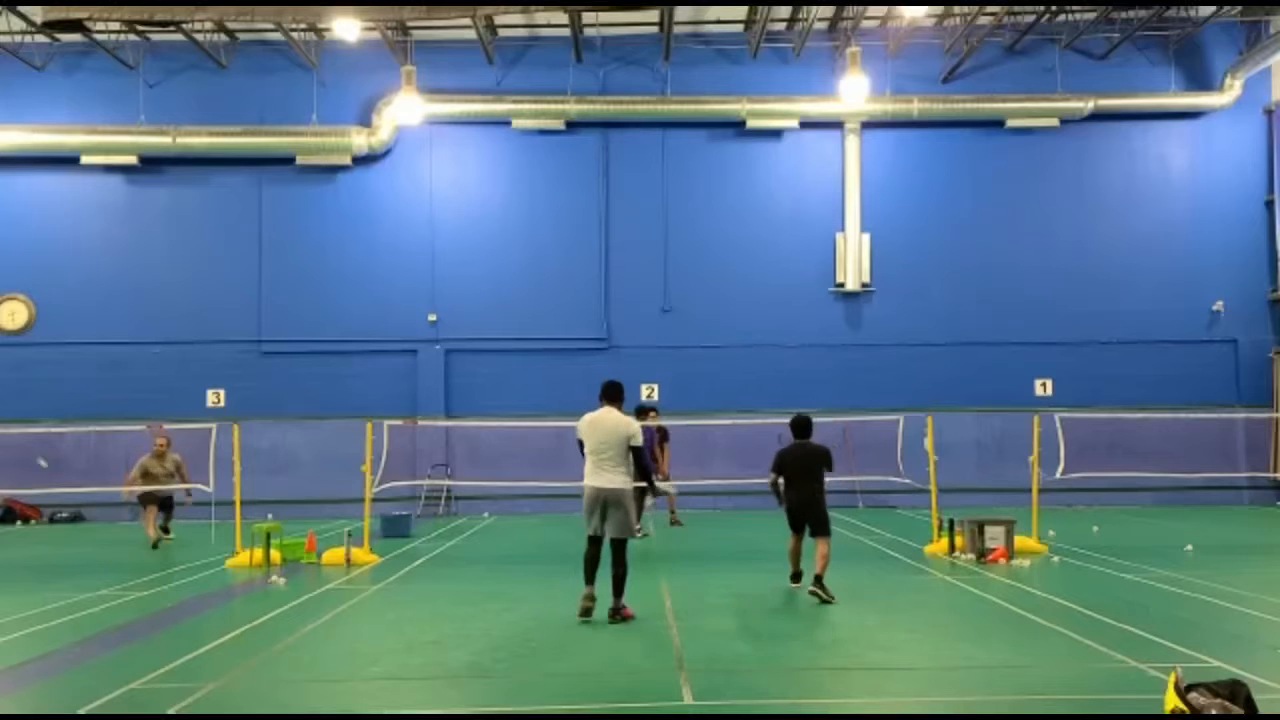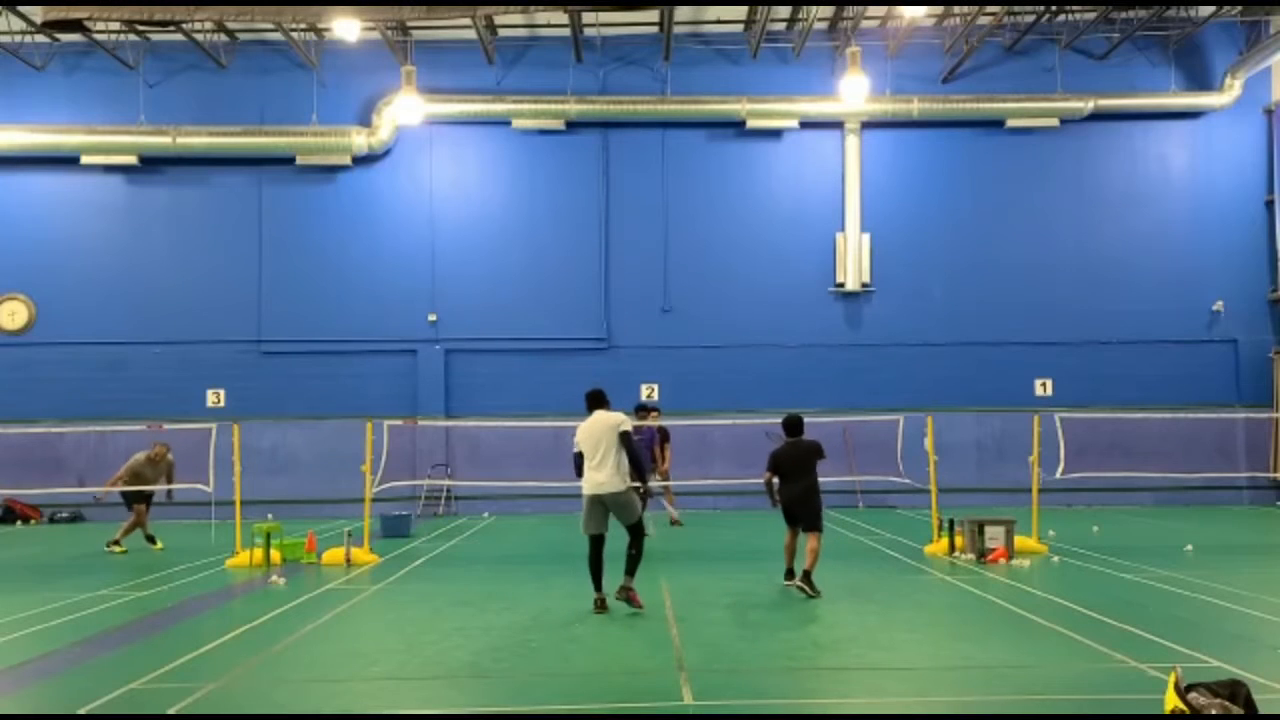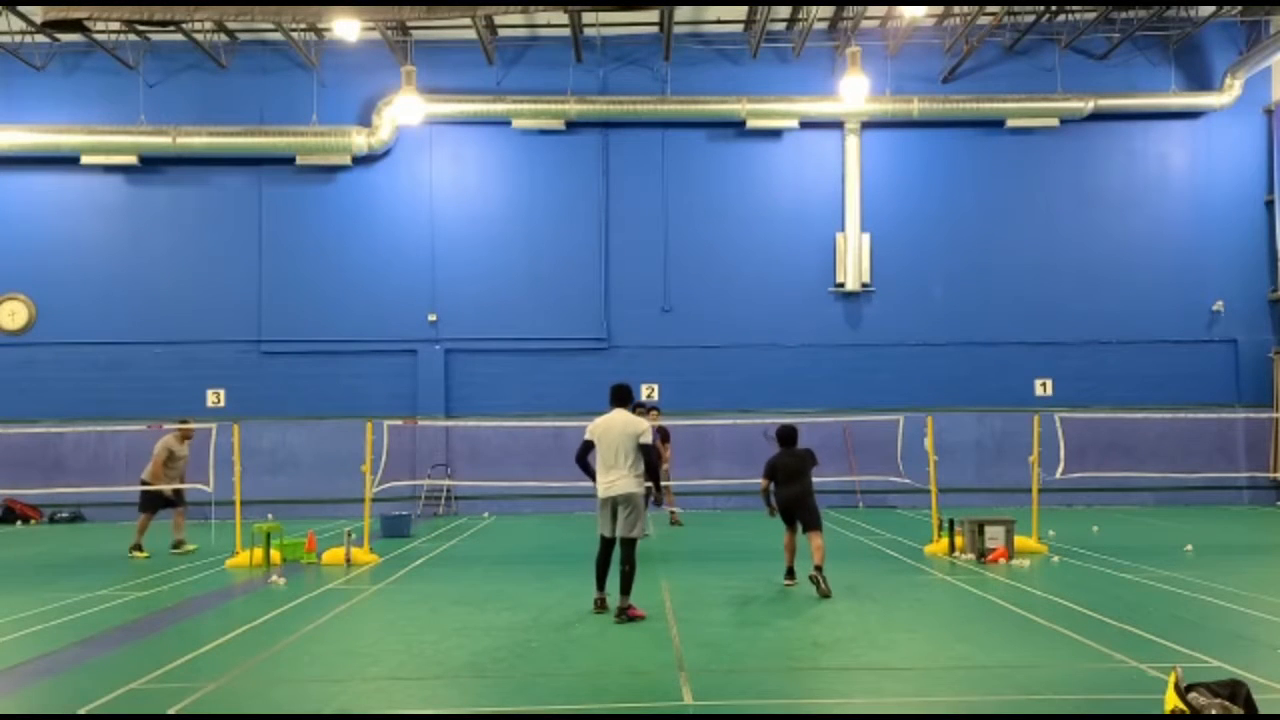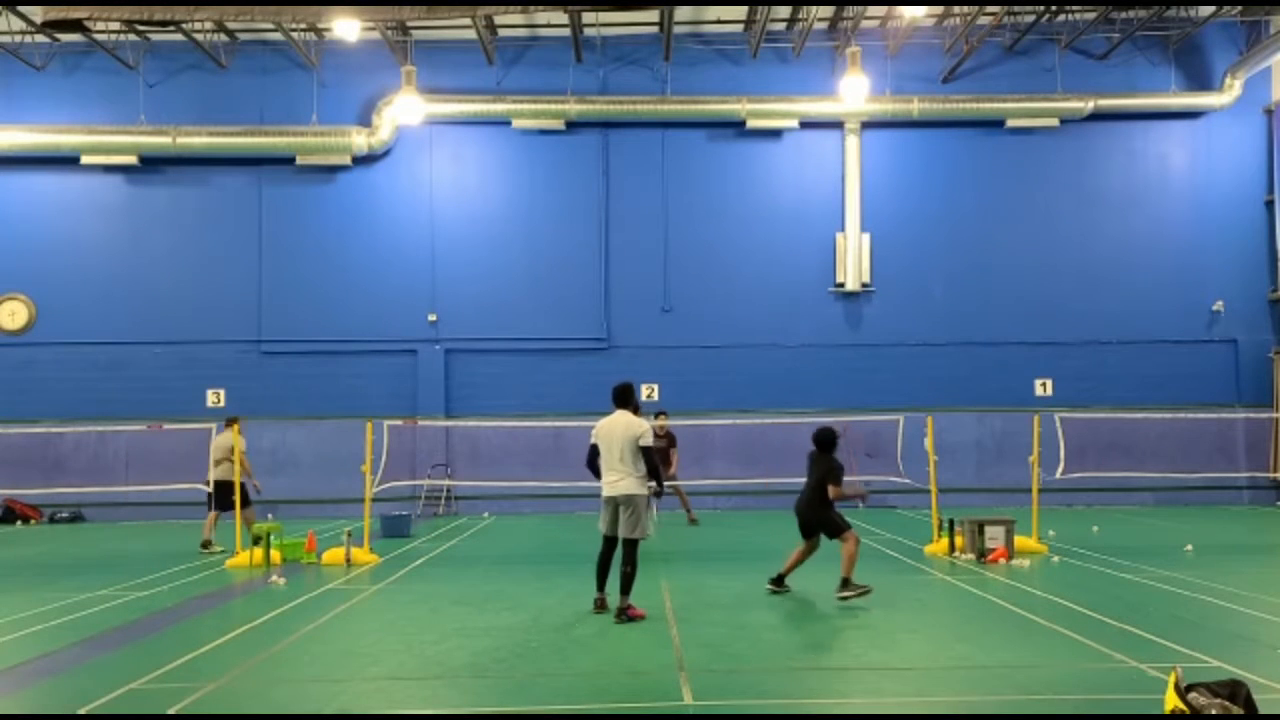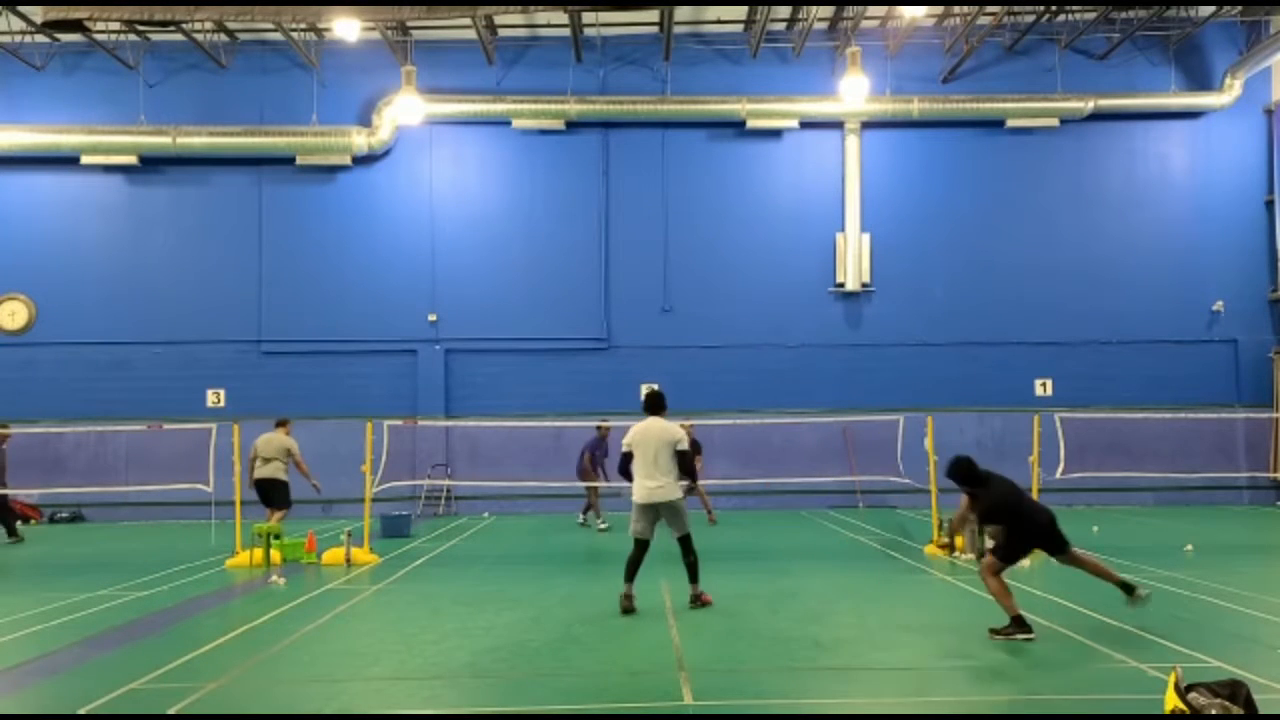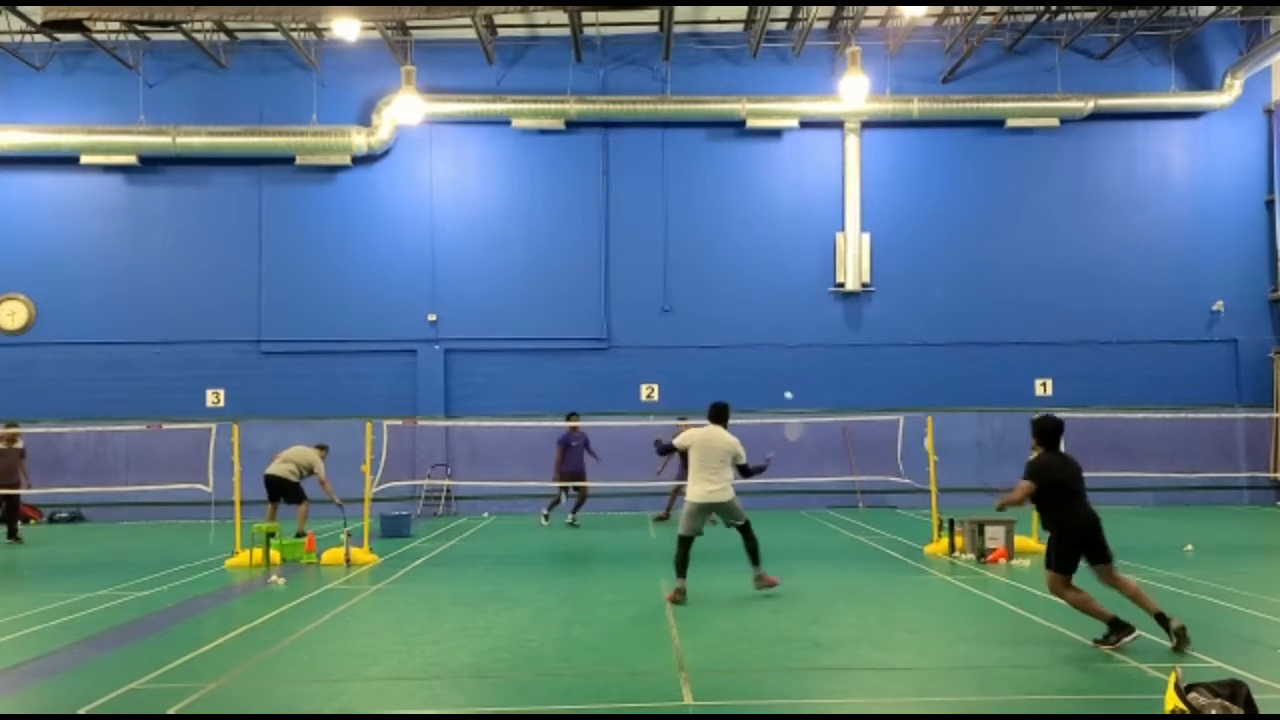
dt=0.7s
person 1, frame 1
left shoulder: (585, 421)
right shoulder: (630, 425)
right elbow: (640, 463)
right wrist: (651, 485)
left hip: (592, 488)
right hip: (620, 489)
left knee: (593, 543)
right knee: (618, 548)
left ankle: (589, 594)
right ankle: (617, 607)
person 1, frame 2
left shoulder: (581, 429)
right shoulder: (619, 418)
right elbow: (632, 451)
right wrist: (643, 481)
left hip: (590, 490)
right hip: (618, 487)
left knee: (595, 544)
right knee: (637, 532)
left ankle: (599, 598)
right ankle: (627, 586)
person 1, frame 3
left shoulder: (596, 425)
right shoulder: (640, 424)
left elbow: (580, 457)
right elbow: (650, 462)
right wrist: (658, 488)
left hip: (605, 492)
right hip: (630, 490)
left knee: (605, 544)
right knee: (627, 547)
left ankle: (600, 598)
right ankle: (624, 607)
person 1, frame 4
left shoulder: (600, 426)
right shoulder: (641, 426)
left elbow: (591, 462)
right elbow: (650, 462)
right wrist: (659, 484)
left hip: (609, 492)
right hip: (633, 491)
left knee: (608, 545)
right knee: (629, 548)
left ankle: (600, 598)
right ankle: (623, 607)
person 1, frame 5
left shoulder: (633, 432)
right shoulder: (676, 431)
left elbow: (622, 469)
right elbow: (687, 466)
right wrist: (693, 482)
left hip: (642, 496)
right hip: (670, 495)
left knee: (639, 548)
right knee: (686, 543)
left ankle: (627, 592)
right ankle: (696, 594)
person 1, frame 6
left shoulder: (692, 434)
right shoulder: (733, 442)
left elbow: (663, 451)
right elbow: (746, 473)
left wrist: (658, 443)
right wrist: (763, 466)
left hip: (696, 497)
right hip: (723, 497)
left knee: (684, 543)
right knee: (746, 530)
left ankle: (680, 588)
right ankle: (759, 576)
person 2, frame 1
left shoulder: (783, 454)
right shoulder: (822, 451)
left elbow: (773, 481)
right elbow: (830, 469)
left wrist: (779, 497)
left hip: (793, 504)
right hip: (815, 503)
left knee: (796, 536)
right knee: (822, 542)
left ankle: (795, 575)
right ankle: (818, 582)
person 2, frame 2
left shoulder: (777, 453)
right shoulder: (813, 446)
left elbow: (767, 479)
right elbow: (821, 456)
left wrist: (772, 497)
left hip: (787, 499)
right hip: (809, 497)
left knee: (792, 532)
right knee: (814, 537)
left ankle: (789, 574)
right ankle: (806, 577)
person 2, frame 3
left shoulder: (773, 461)
right shoulder: (806, 454)
left elbow: (764, 486)
left wrist: (769, 505)
left hip: (783, 501)
right hip: (804, 498)
left knee: (791, 530)
right knee: (815, 536)
left ankle: (789, 573)
right ankle: (818, 571)
person 2, frame 4
left shoulder: (814, 456)
right shoulder: (834, 467)
right elbow: (834, 495)
right wrist: (856, 493)
left hip: (803, 508)
right hip: (819, 510)
left knee: (809, 546)
right knee: (851, 539)
left ankle: (777, 580)
right ankle: (845, 585)
person 2, frame 5
left shoulder: (986, 505)
right shoulder: (984, 476)
left elbow: (1000, 538)
right elbow: (964, 511)
left hip: (1024, 532)
right hip: (1044, 519)
left knee: (989, 570)
right knee: (1071, 557)
left ankle: (1019, 624)
right ankle: (1127, 588)
person 2, frame 6
left shoulder: (1037, 465)
right shoulder: (1069, 461)
left elbow: (1018, 498)
left wrist: (1003, 502)
left hip: (1067, 530)
right hip: (1090, 523)
left knee: (1058, 586)
right knee: (1112, 577)
left ankle: (1119, 627)
right ankle: (1167, 623)
